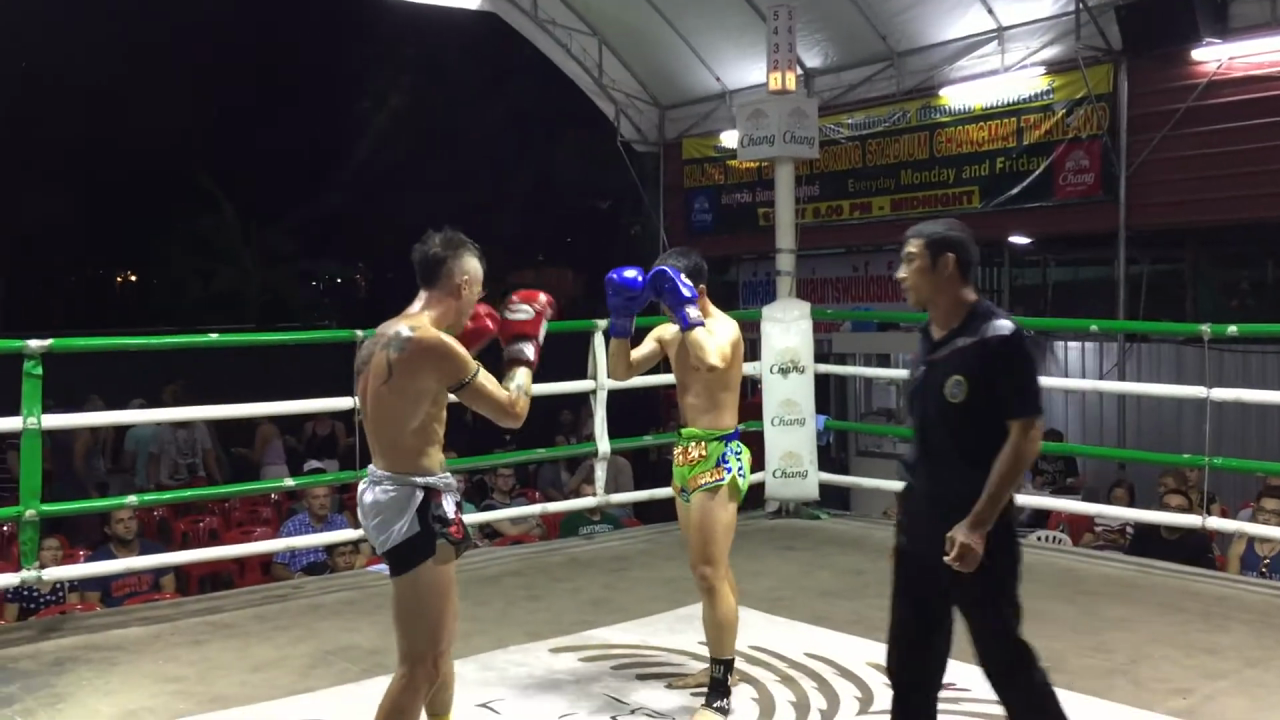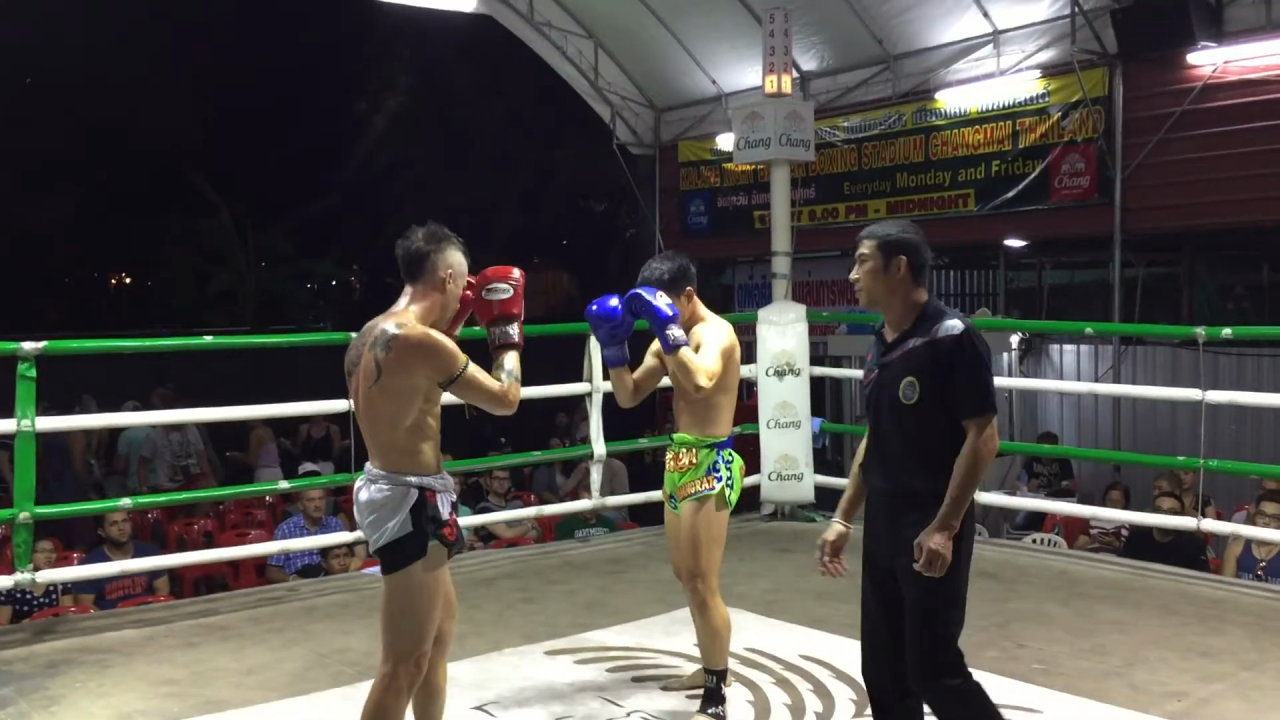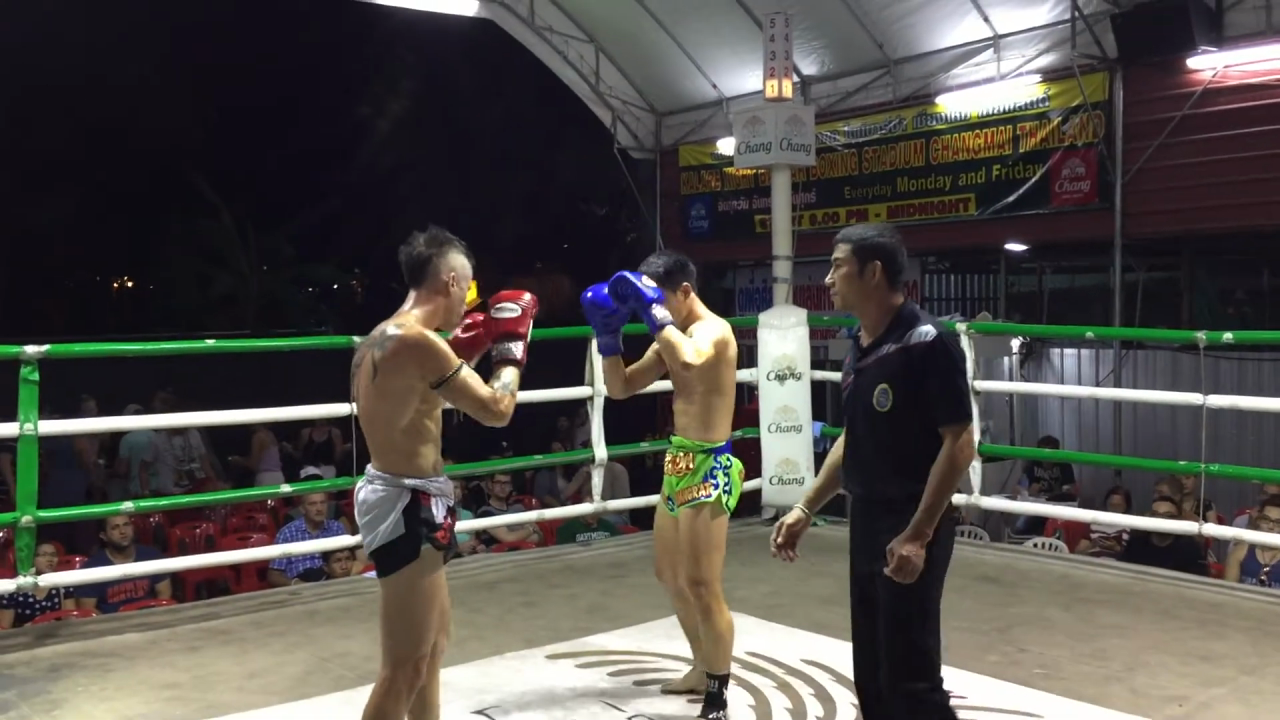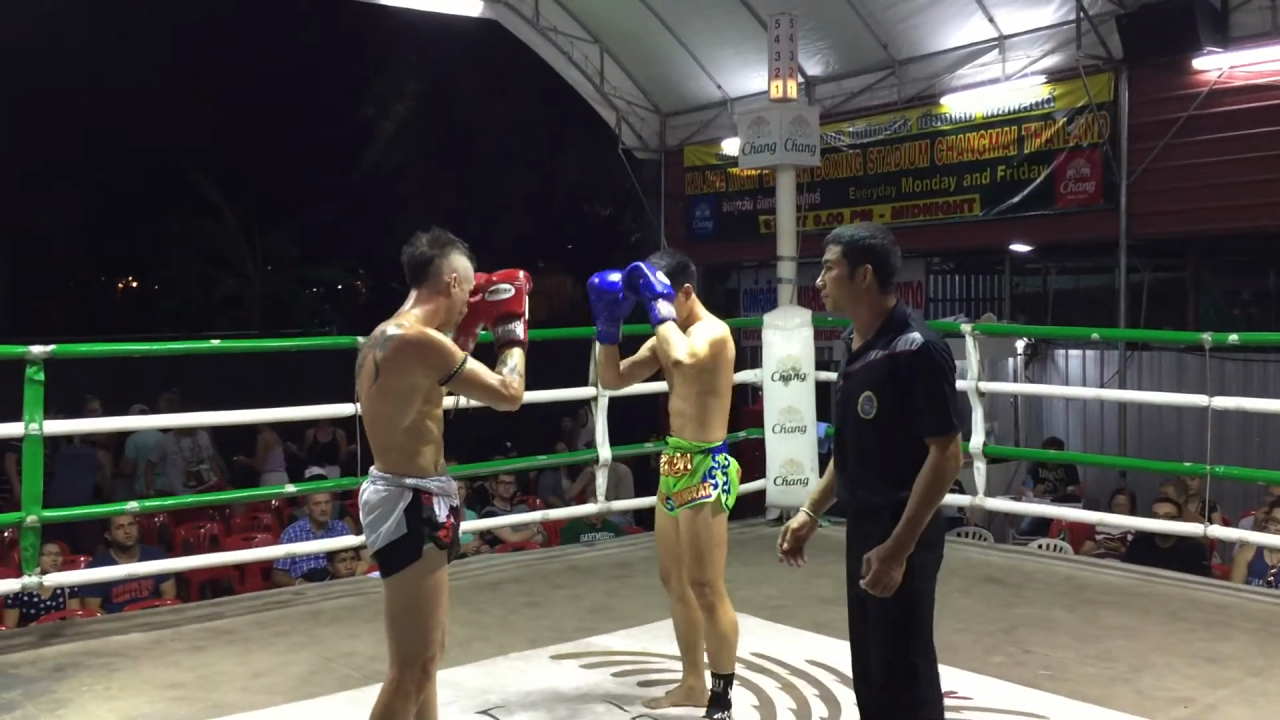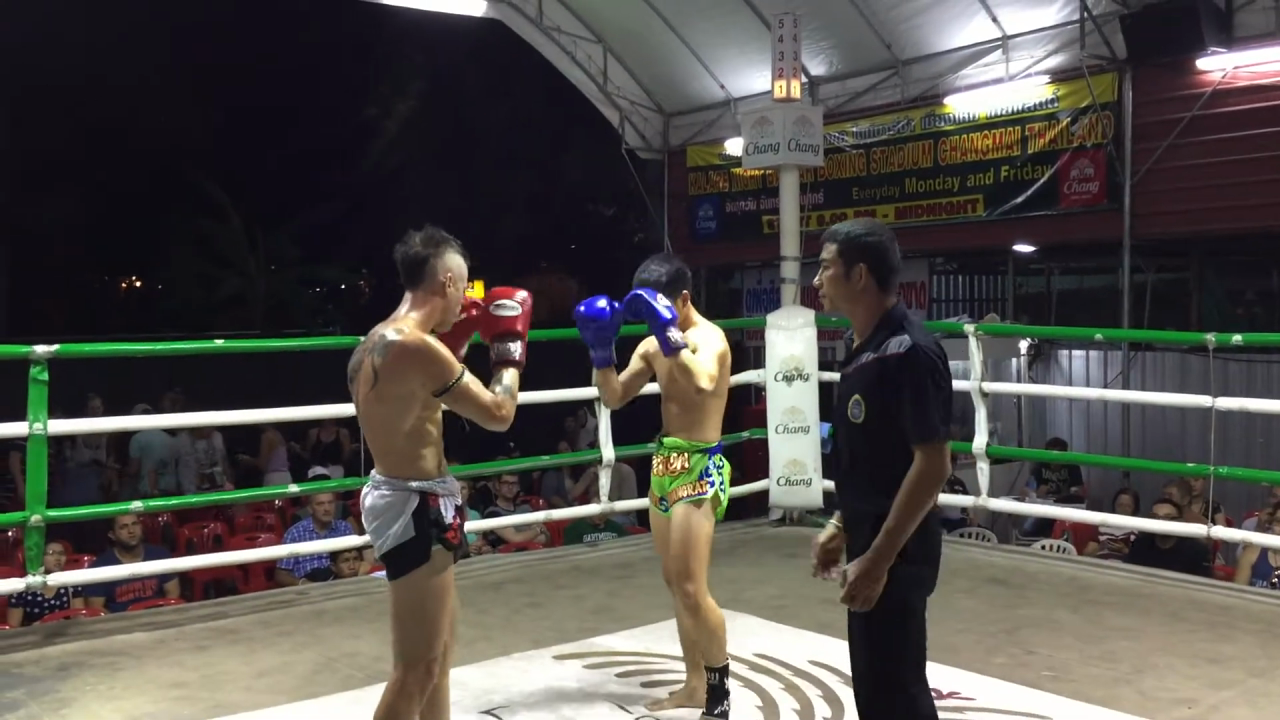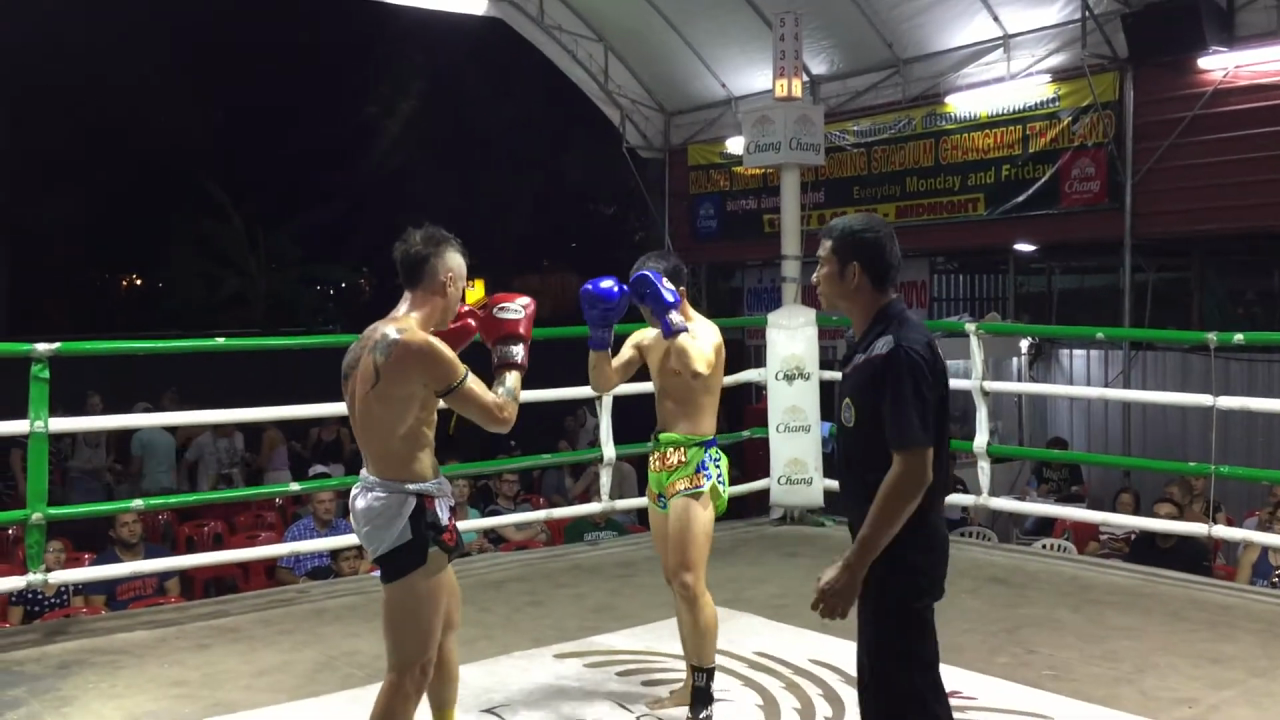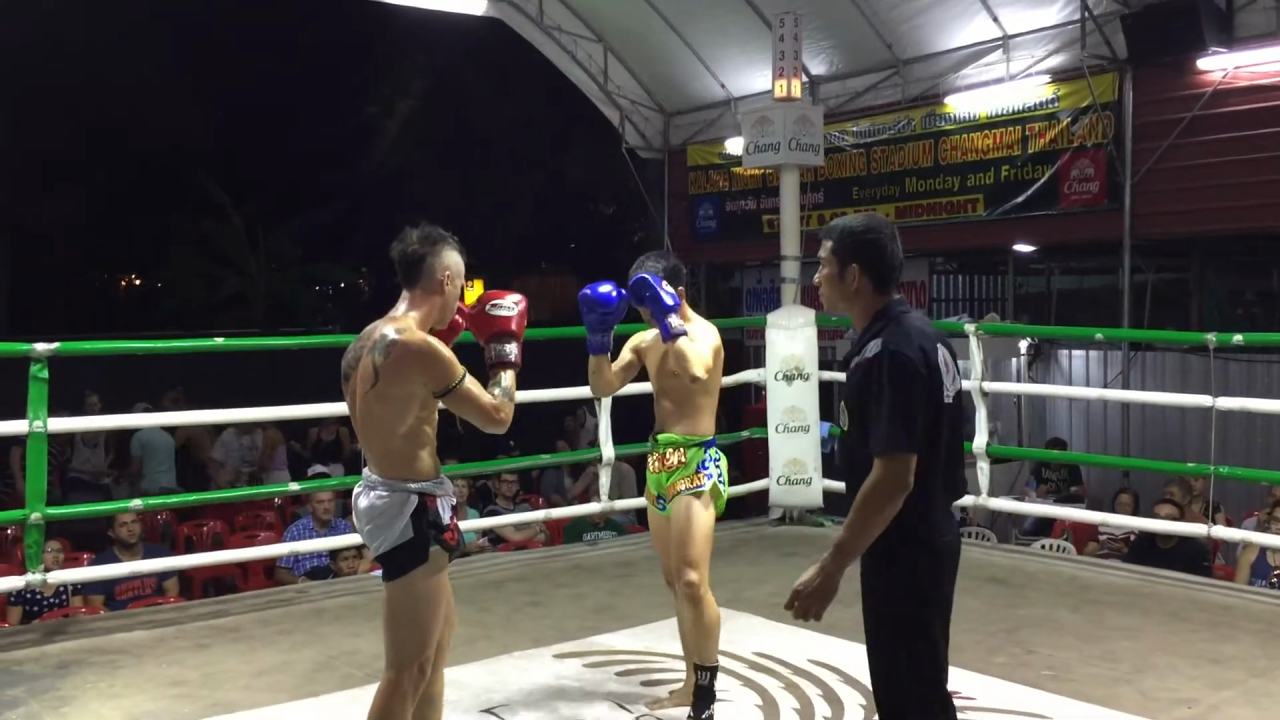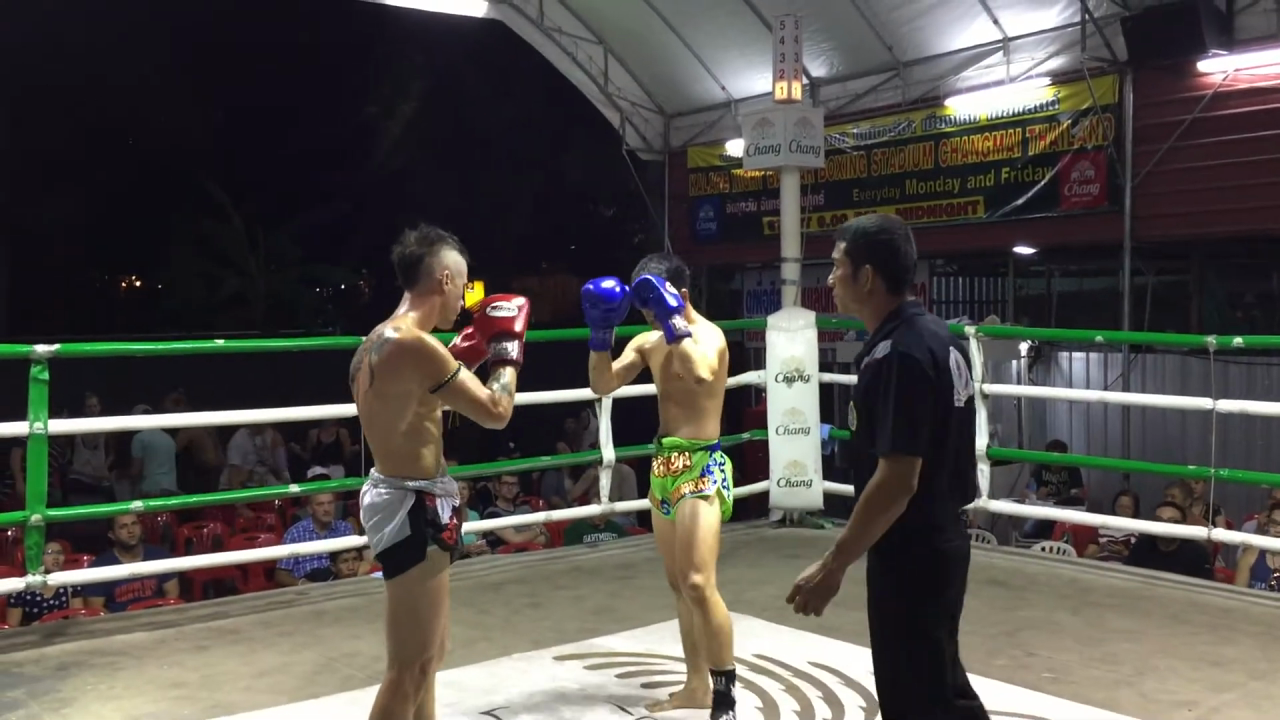
dt=0.2s
person 1, frame 1
left shoulder: (1000, 338)
right shoulder: (927, 341)
left elbow: (1025, 438)
left wrist: (977, 524)
left hip: (978, 528)
right hip: (919, 524)
left knee: (1004, 657)
right knee: (910, 661)
person 1, frame 2
left shoulder: (953, 338)
right shoulder: (882, 344)
left elbow: (982, 438)
left wrist: (945, 527)
right wrist: (842, 518)
left hip: (930, 533)
right hip: (882, 526)
left knee: (933, 667)
right knee: (884, 666)
person 1, frame 3
left shoulder: (927, 343)
right shoulder: (860, 347)
left elbow: (958, 445)
left wrist: (919, 535)
right wrist: (805, 508)
left hip: (910, 535)
right hip: (867, 529)
left knee: (908, 677)
right knee: (872, 674)
person 1, frame 4
left shoulder: (916, 349)
right shoulder: (855, 346)
left elbow: (946, 455)
left wrist: (898, 547)
right wrist: (811, 512)
left hip: (900, 542)
right hip: (864, 533)
right knee: (871, 679)
person 1, frame 5
left shoulder: (908, 351)
right shoulder: (862, 345)
left elbow: (932, 464)
left wrist: (879, 558)
right wrist: (841, 523)
left hip: (895, 548)
right hip: (870, 537)
right knee: (874, 680)
person 1, frame 6
left shoulder: (897, 351)
right shoulder: (875, 342)
left elbow: (913, 471)
left wrist: (853, 565)
left hip: (898, 550)
right hip: (890, 543)
person 1, frame 7
left shoulder: (889, 353)
right shoulder: (916, 334)
left elbow: (893, 477)
left wrist: (830, 567)
left hip: (904, 548)
right hip: (924, 538)
person 1, frame 8
left shoulder: (898, 355)
right shoulder: (934, 336)
left elbow: (897, 479)
left wrist: (832, 566)
left hip: (911, 552)
right hip: (940, 540)
person 2, frame 1
left shoulder: (381, 338)
right shoulder: (432, 344)
right elbow: (512, 412)
left wrist: (467, 344)
right wrist: (524, 342)
left hip: (388, 490)
right hip: (416, 503)
left knee: (442, 628)
right knee: (421, 662)
person 2, frame 2
left shoulder: (372, 334)
right shoulder: (419, 340)
right elbow: (505, 399)
left wrist: (452, 322)
right wrist: (506, 325)
left hip: (388, 489)
right hip: (411, 501)
left knee: (441, 625)
right knee: (405, 662)
person 2, frame 3
left shoulder: (380, 337)
right shoulder: (417, 342)
right elbow: (496, 410)
left wrist: (464, 348)
right wrist: (510, 341)
left hip: (396, 495)
right hip: (409, 504)
left knee: (433, 639)
right knee: (406, 667)
person 2, frame 4
left shoulder: (384, 337)
right shoulder: (418, 340)
right elbow: (508, 394)
left wrist: (468, 326)
right wrist: (511, 322)
left hip: (406, 499)
right hip: (412, 505)
left knee: (429, 649)
right knee: (413, 667)
person 2, frame 5
left shoulder: (377, 341)
right shoulder: (415, 346)
right elbow: (498, 414)
left wrist: (457, 338)
right wrist: (509, 341)
left hip: (400, 498)
right hip: (417, 508)
left knee: (438, 648)
right knee: (417, 668)
person 2, frame 6
left shoulder: (369, 340)
right shoulder: (419, 346)
right elbow: (500, 416)
left wrist: (448, 346)
right wrist: (511, 345)
left hip: (384, 496)
right hip: (409, 509)
left knee: (446, 623)
right knee: (411, 669)
person 2, frame 7
left shoulder: (369, 339)
right shoulder: (418, 347)
right elbow: (497, 416)
right wrist: (504, 343)
left hip: (386, 494)
right hip: (411, 507)
left knee: (438, 633)
right knee: (409, 668)
person 2, frame 8
left shoulder: (379, 340)
right shoulder: (414, 345)
right elbow: (495, 412)
left wrist: (457, 363)
right wrist: (506, 343)
left hip: (401, 498)
right hip: (414, 507)
left knee: (428, 654)
right knee: (409, 668)
person 3, frame 1
left shoulder: (722, 327)
right shoulder: (668, 333)
left elbow: (714, 362)
right elbow: (620, 371)
left wrist: (687, 309)
right wrist: (621, 319)
left hip: (719, 456)
right hip: (686, 454)
left knee: (709, 573)
right knee: (712, 569)
right ankle: (720, 665)
person 3, frame 2
left shoulder: (717, 333)
right shoulder: (667, 341)
left elbow: (702, 381)
right elbow: (627, 396)
left wrist: (669, 326)
right wrist: (613, 346)
left hip: (710, 463)
right hip: (679, 460)
left knee: (700, 584)
right knee: (687, 575)
right ankle: (712, 667)
person 3, frame 3
left shoulder: (713, 330)
right shoulder: (670, 337)
left elbow: (688, 361)
right elbow: (620, 388)
left wrist: (655, 311)
right wrist: (608, 335)
left hip: (708, 467)
right hip: (679, 464)
left knee: (703, 589)
right knee: (668, 574)
right ankle: (704, 667)
person 3, frame 4
left shoulder: (712, 332)
right shoulder: (667, 338)
left elbow: (682, 358)
right elbow: (611, 380)
left wrist: (659, 304)
right wrist: (608, 324)
left hip: (705, 467)
right hip: (675, 465)
left knee: (706, 590)
right knee: (675, 581)
person 3, frame 5
left shoulder: (709, 338)
right shoulder: (651, 346)
left elbow: (703, 385)
right elbow: (613, 397)
left wrist: (669, 331)
right wrist: (600, 348)
left hip: (699, 468)
right hip: (665, 466)
left knee: (690, 586)
right knee: (675, 584)
person 3, frame 6
left shoulder: (704, 331)
right shoulder: (645, 339)
left elbow: (700, 371)
right elbow: (602, 382)
left wrist: (670, 314)
right wrist: (600, 329)
left hip: (696, 462)
right hip: (661, 461)
left knee: (689, 581)
right knee: (675, 581)
person 3, frame 7
left shoulder: (703, 333)
right shoulder: (643, 341)
left elbow: (697, 373)
right elbow: (602, 387)
left wrist: (669, 317)
right wrist: (598, 334)
left hip: (696, 463)
right hip: (659, 462)
left knee: (692, 580)
right knee: (674, 581)
person 3, frame 8
left shoulder: (707, 334)
right shoulder: (647, 342)
left elbow: (702, 375)
right elbow: (601, 384)
left wrist: (672, 319)
right wrist: (600, 330)
left hip: (701, 466)
right hip: (663, 466)
left knee: (698, 584)
right knee: (678, 584)
